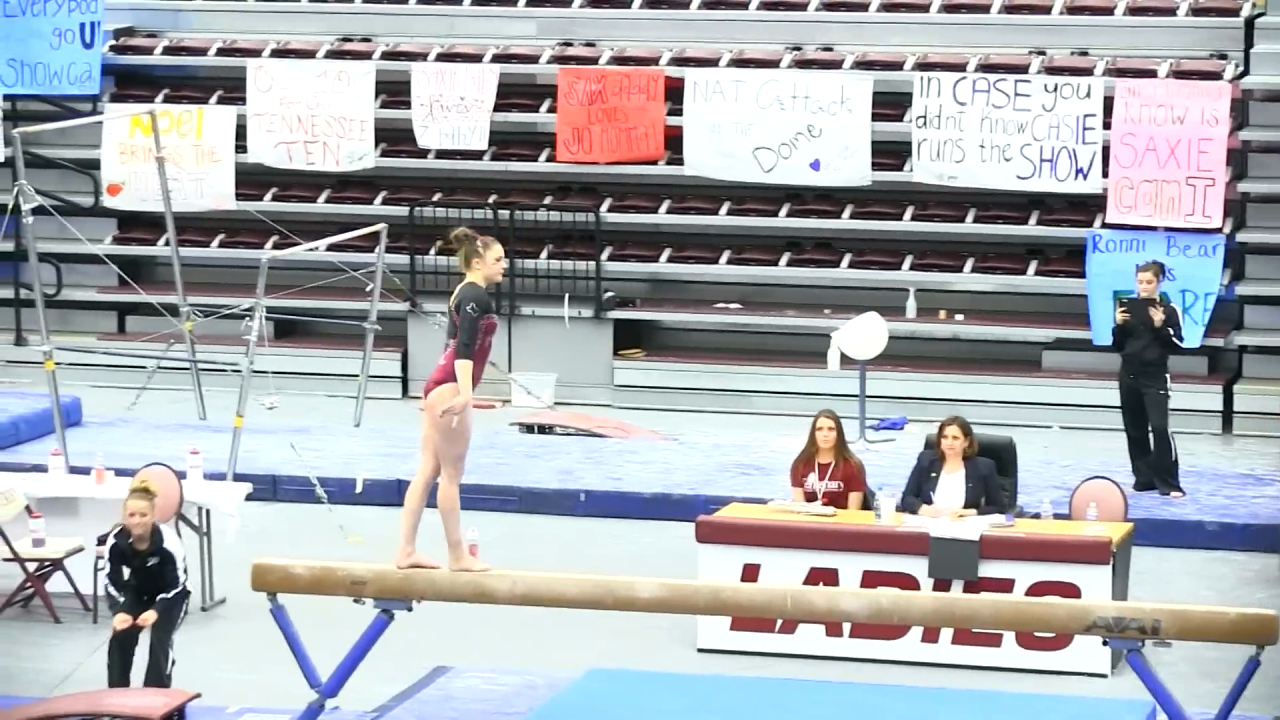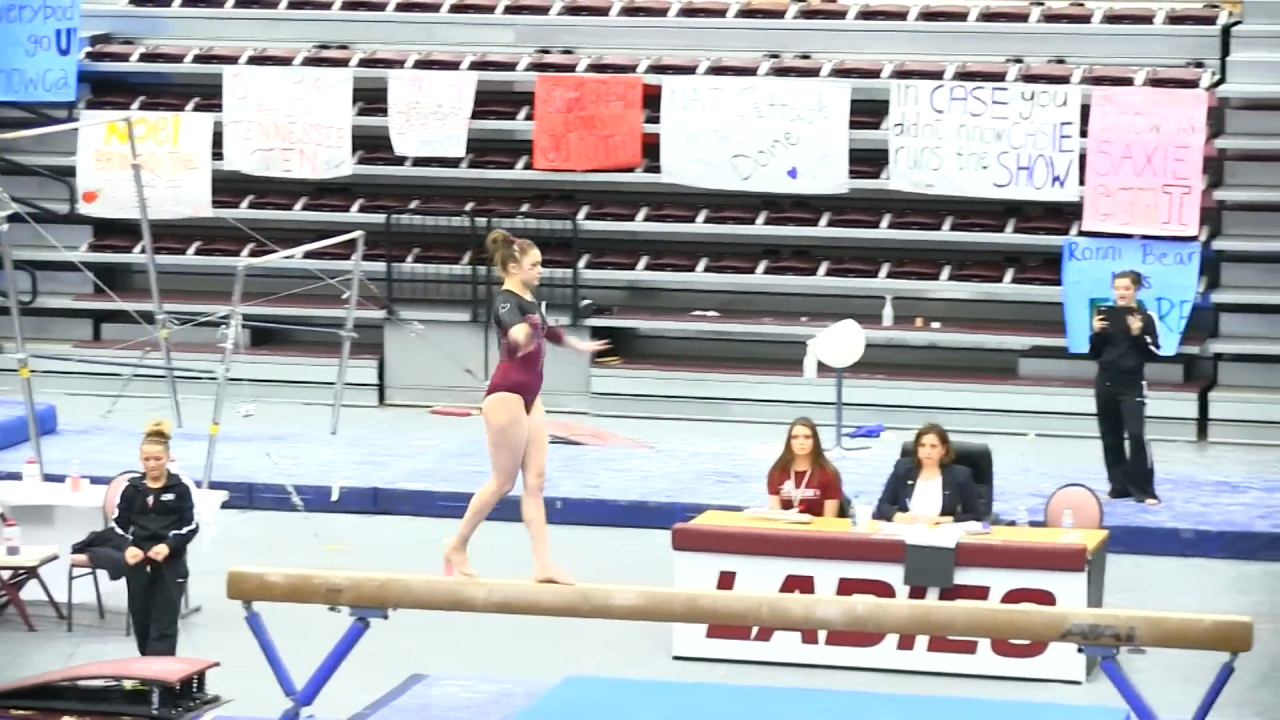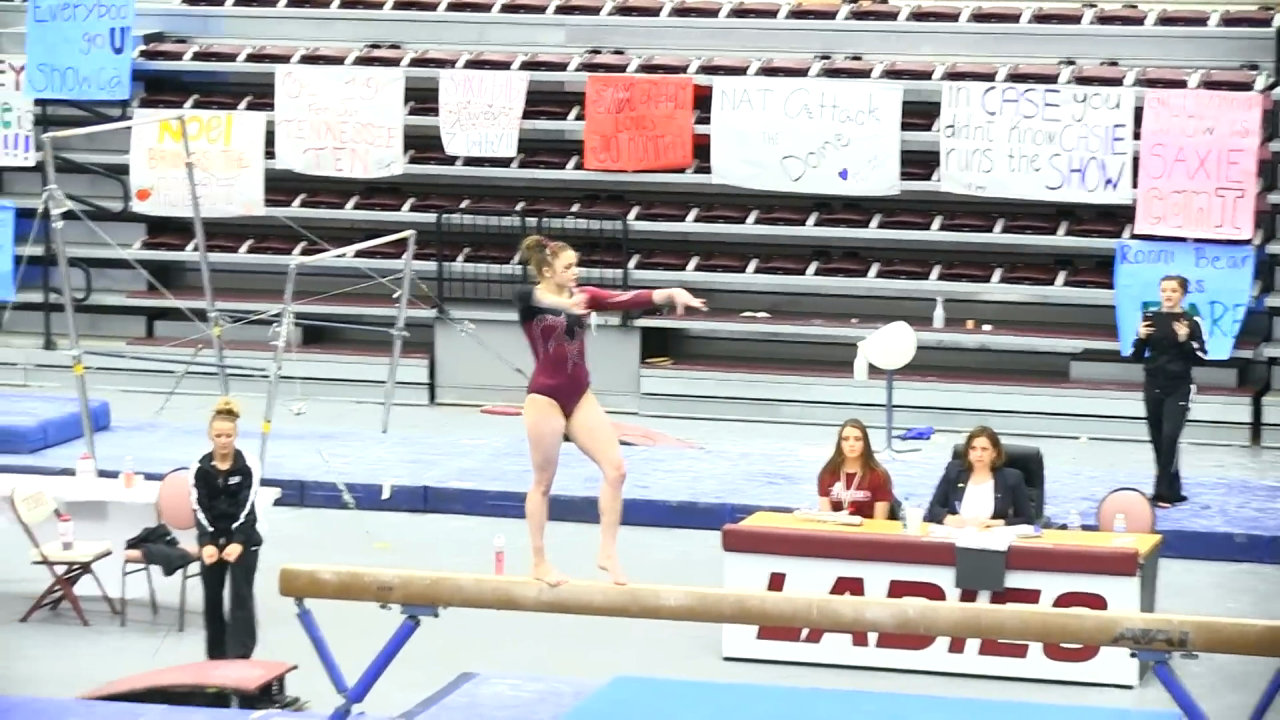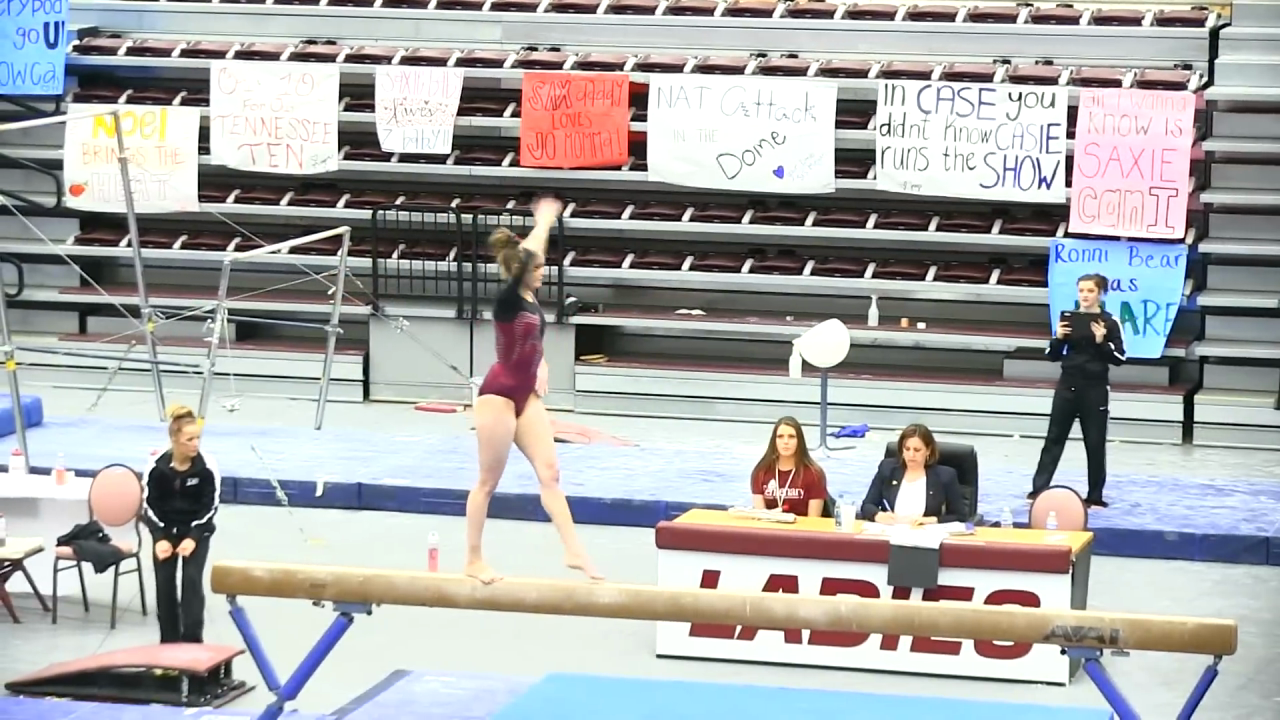
dt=1s
person 1, frame 1
left shoulder: (466, 292)
right shoulder: (475, 296)
right elbow: (464, 346)
right wrist: (465, 392)
left hip: (442, 385)
right hip: (451, 386)
left knee: (428, 471)
right knee: (451, 474)
left ankle: (407, 550)
right ankle: (458, 555)
person 1, frame 2
left shoulder: (529, 299)
right shoulder: (508, 301)
left elbow: (545, 328)
right elbow: (511, 322)
left wrist: (578, 344)
right wrist: (518, 335)
left hip: (529, 398)
right hip: (507, 397)
left knee: (536, 481)
right knee: (503, 483)
left ankle: (544, 564)
right ankle: (456, 548)
person 1, frame 3
left shoulder: (585, 295)
right shoulder: (535, 301)
left elbow: (630, 300)
right elbow: (533, 294)
left wrist: (672, 293)
right wrist: (559, 302)
left hip: (580, 396)
right hip: (545, 398)
left knee: (615, 470)
right knee: (543, 482)
left ankle: (608, 553)
right ankle: (540, 563)
person 1, frame 4
left shoulder: (528, 299)
right shoulder: (507, 299)
right elbow: (523, 260)
left wrist: (541, 368)
right wrist: (543, 221)
left hip: (526, 397)
right hip: (498, 396)
left knee: (549, 473)
right knee: (488, 481)
left ankle: (575, 552)
right ankle: (474, 560)
person 2, frame 1
left shoulder: (168, 541)
right shoulder: (117, 541)
left elbow: (177, 584)
right elbow: (112, 581)
left wrist: (155, 611)
right wrist: (118, 611)
left hip: (168, 596)
right hip: (136, 592)
left knee: (160, 643)
right knee: (120, 638)
person 2, frame 2
left shoulder: (183, 487)
right shoulder: (130, 488)
left elbow: (191, 525)
right elbow: (118, 524)
left wrist: (168, 545)
right wrist: (128, 547)
left hip: (171, 565)
right hip: (138, 565)
left knee: (163, 629)
right knee: (142, 625)
person 2, frame 3
left shoulder: (249, 465)
right shoulder: (200, 468)
left elbow: (247, 507)
right elbow: (200, 508)
left wrist: (238, 542)
right wrist: (206, 542)
left hip: (244, 539)
right hip: (212, 537)
left knee: (241, 597)
right knee: (212, 596)
left ankle: (239, 659)
right ankle: (216, 655)
person 2, frame 4
left shoulder: (207, 466)
right shoulder: (157, 467)
left elbow: (210, 505)
right elbow: (150, 505)
left wrist: (193, 537)
right wrist: (160, 538)
left hip: (197, 529)
right hip: (165, 529)
left knee: (192, 581)
right knee: (164, 584)
left ankle: (192, 640)
right ankle: (170, 640)
person 3, frame 1
left shoulder: (1168, 310)
right shoulder: (1128, 307)
left elbow: (1177, 345)
right elbow: (1118, 346)
left wrist: (1160, 327)
right wrist: (1118, 325)
left hip: (1155, 377)
right hip: (1129, 376)
left knee: (1160, 427)
right knee: (1135, 429)
left ankle: (1169, 482)
right ankle: (1144, 477)
person 3, frame 2
left shoulder: (1145, 318)
right shoulder: (1106, 316)
left elbow: (1153, 353)
right elbow: (1095, 354)
left wrist: (1138, 334)
right wrist: (1096, 333)
left hip: (1131, 384)
right hip: (1105, 383)
left knee: (1136, 435)
right knee: (1110, 436)
left ankle: (1143, 489)
right ankle: (1120, 484)
person 3, frame 3
left shoulder: (1191, 322)
right shoulder: (1150, 319)
left elbow: (1201, 358)
right elbow: (1137, 357)
left wrist: (1184, 341)
right wrist: (1141, 338)
left hip: (1179, 389)
right hip: (1153, 387)
left knee: (1169, 438)
right knee: (1158, 441)
left ankle: (1164, 493)
right ankle: (1171, 490)
person 3, frame 4
left shoulder: (1109, 322)
right shoulder: (1067, 319)
left elbow: (1119, 358)
right elbow: (1053, 355)
left wrist: (1102, 341)
right wrist: (1058, 338)
left hip: (1095, 389)
right hip: (1066, 387)
left knee: (1095, 443)
right knee: (1054, 438)
left ankle: (1095, 496)
right ankle: (1039, 488)
